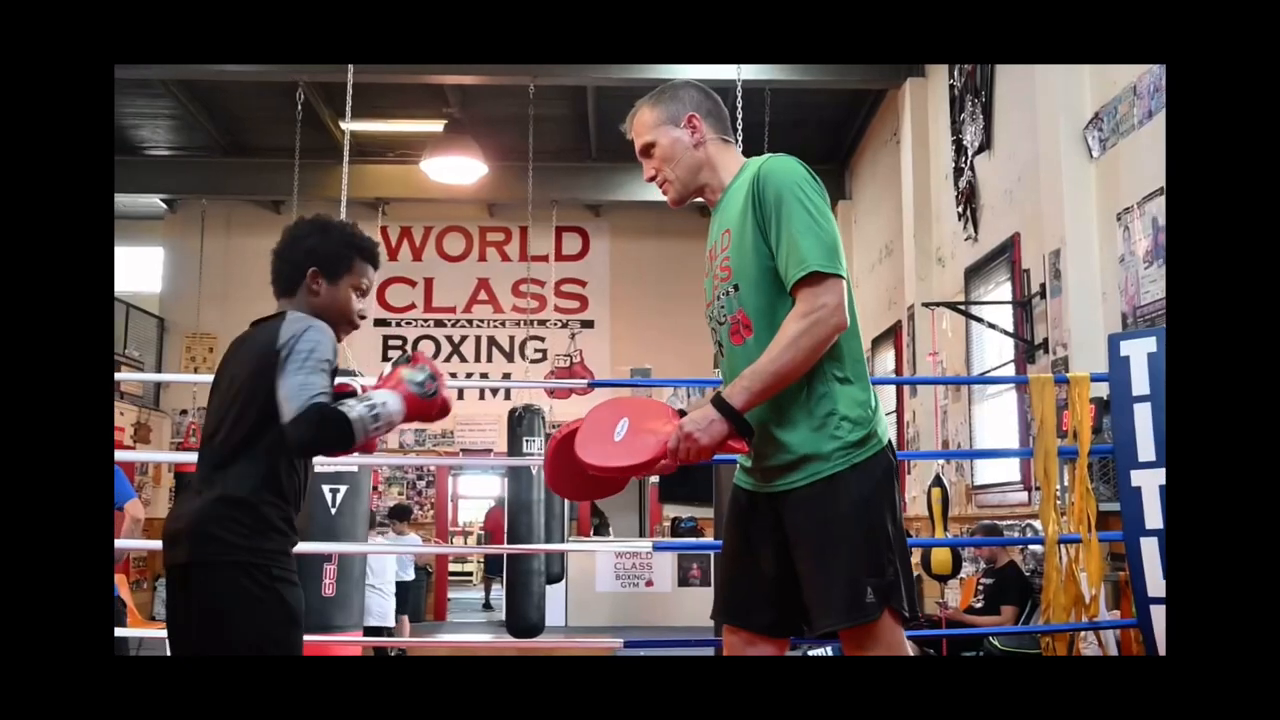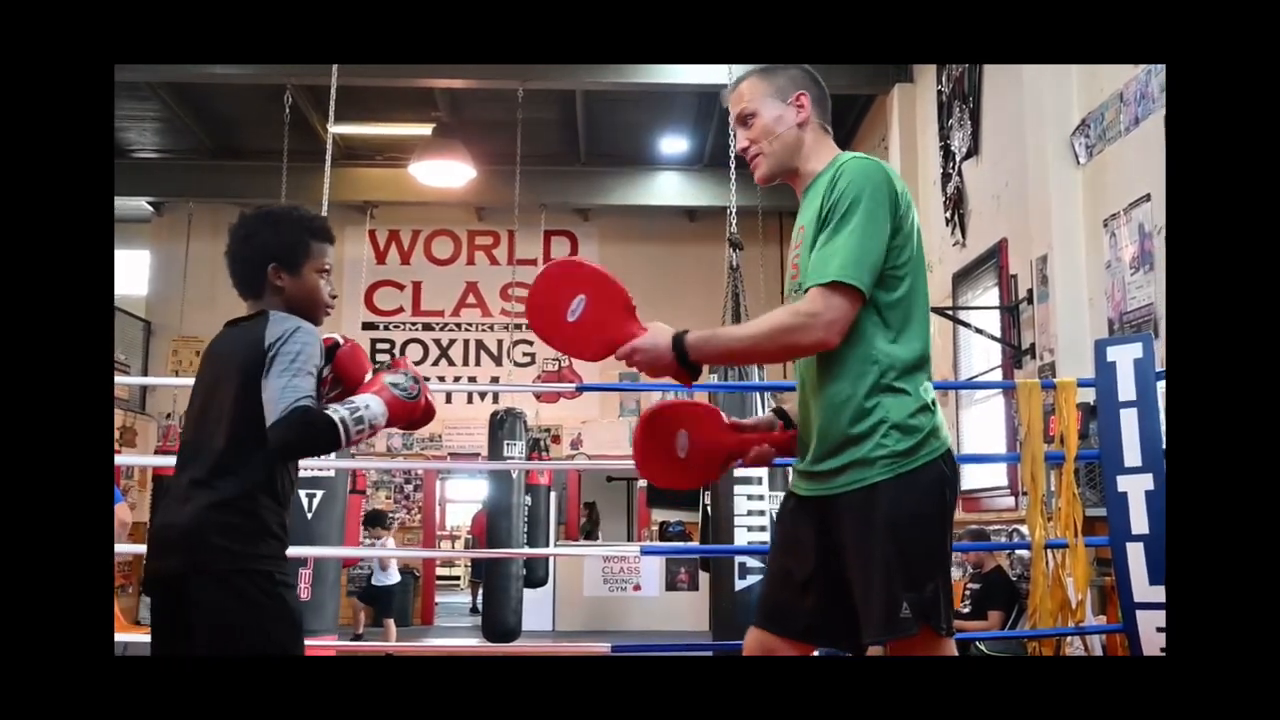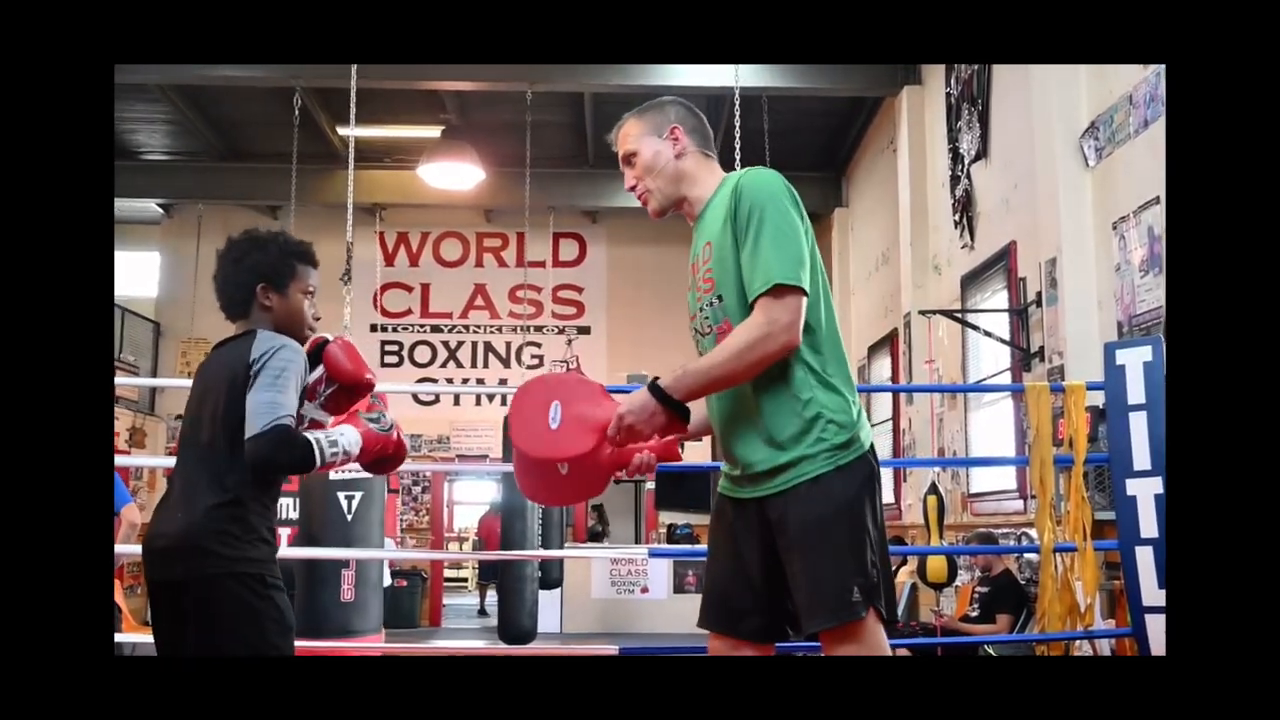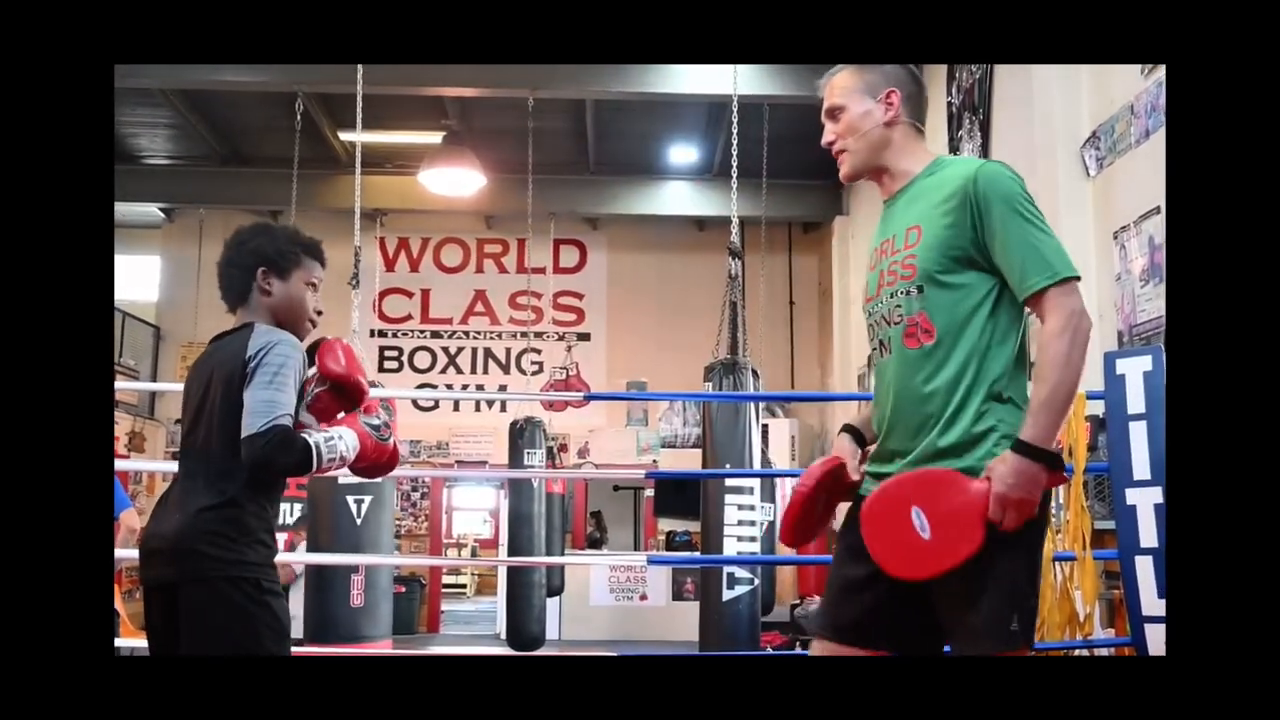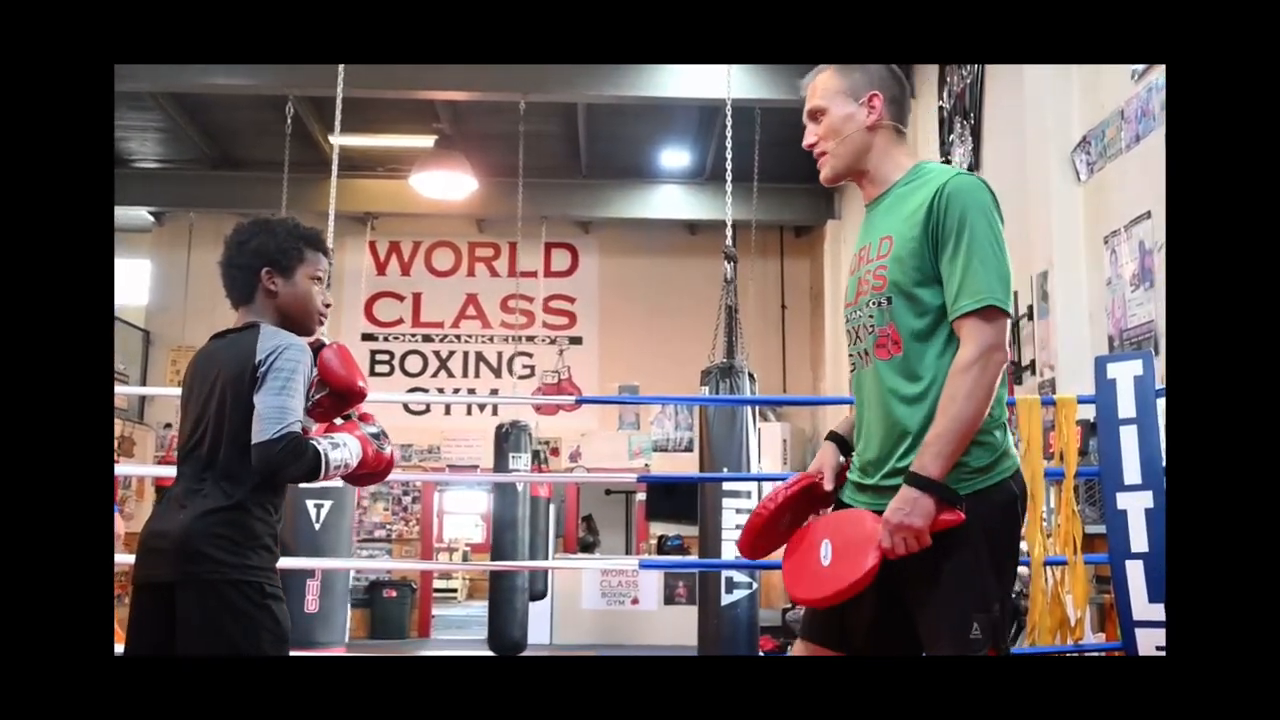
dt=1s
person 1, frame 1
left shoulder: (775, 178)
right shoulder: (724, 223)
left elbow: (826, 311)
left wrist: (725, 409)
right wrist: (687, 426)
left hip: (834, 461)
right hip: (763, 473)
left knee: (874, 636)
right knee: (746, 638)
person 1, frame 2
left shoulder: (857, 177)
right shoulder: (816, 202)
left elbow: (823, 323)
left wrist: (683, 346)
right wrist: (781, 421)
left hip: (889, 467)
right hip: (822, 475)
left knee: (915, 646)
right knee: (769, 645)
person 1, frame 3
left shoulder: (755, 190)
right shoulder: (706, 235)
left elbow: (780, 327)
left wrist: (662, 397)
right wrist: (667, 430)
left hip: (818, 464)
right hip: (746, 480)
left knee: (852, 638)
right knee: (732, 643)
person 1, frame 4
left shoulder: (978, 183)
right shoulder: (886, 225)
left elbow: (1066, 317)
left wrist: (1031, 448)
right wrist: (855, 434)
left hip: (982, 487)
right hip: (887, 490)
left knee: (995, 649)
right knee: (835, 648)
person 1, frame 5
left shoulder: (950, 194)
right shoulder: (872, 223)
left elbow: (985, 347)
left wrist: (923, 482)
right wrist: (840, 440)
left hip: (954, 496)
right hip: (867, 498)
right knee: (815, 648)
person 2, frame 1
left shoulder: (246, 344)
right shoulder: (307, 332)
right elbow: (312, 432)
right wrist: (399, 396)
left hip: (195, 533)
right hip: (242, 540)
person 2, frame 2
left shoulder: (224, 342)
right shoulder: (292, 333)
right elbow: (293, 432)
left wrist: (323, 393)
right wrist: (380, 403)
left hip: (176, 537)
right hip: (236, 545)
person 2, frame 3
left shoulder: (216, 361)
right shoulder: (278, 349)
right elbow: (273, 450)
left wrist: (319, 407)
right wrist: (354, 434)
left hip: (171, 545)
right hip: (228, 553)
person 2, frame 4
left shoulder: (211, 357)
right shoulder: (277, 345)
right elbow: (268, 449)
left wrist: (313, 413)
right wrist: (349, 438)
left hip: (167, 544)
right hip: (225, 553)
person 2, frame 5
left shoulder: (207, 355)
right shoulder: (284, 348)
right elbow: (275, 454)
left wrist: (307, 412)
right wrist: (351, 446)
left hip: (164, 544)
right hip: (227, 555)
